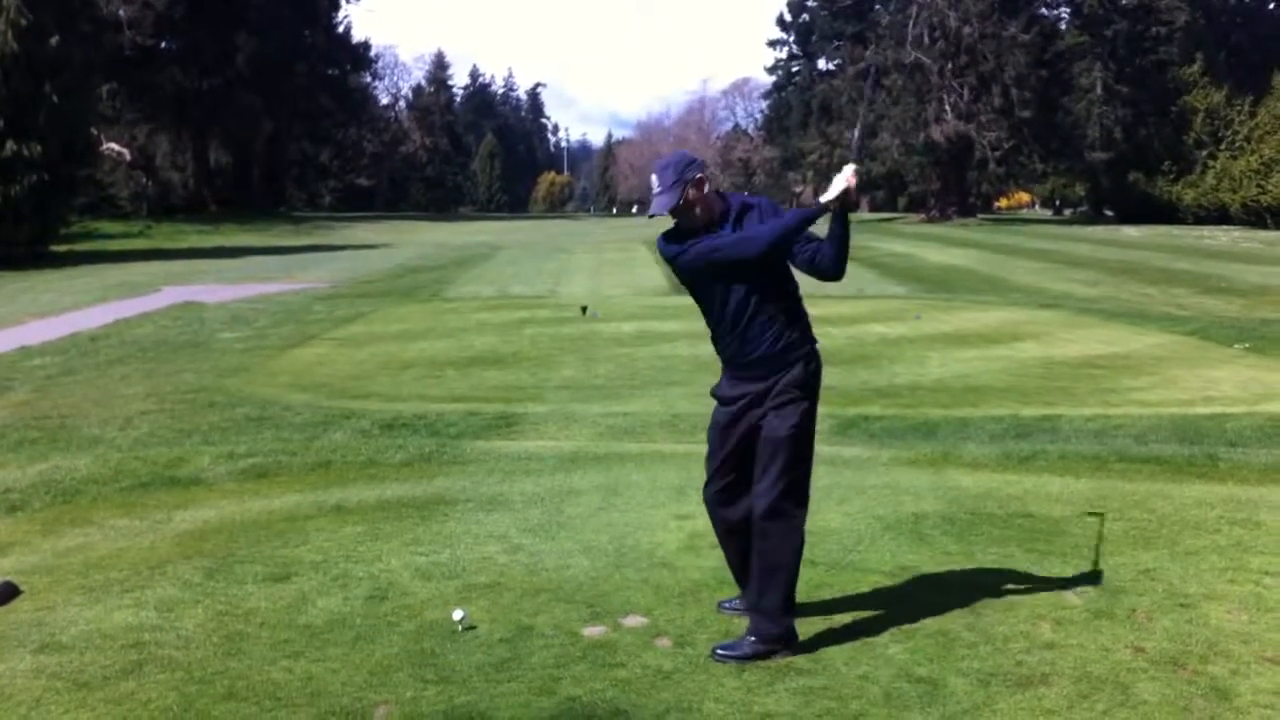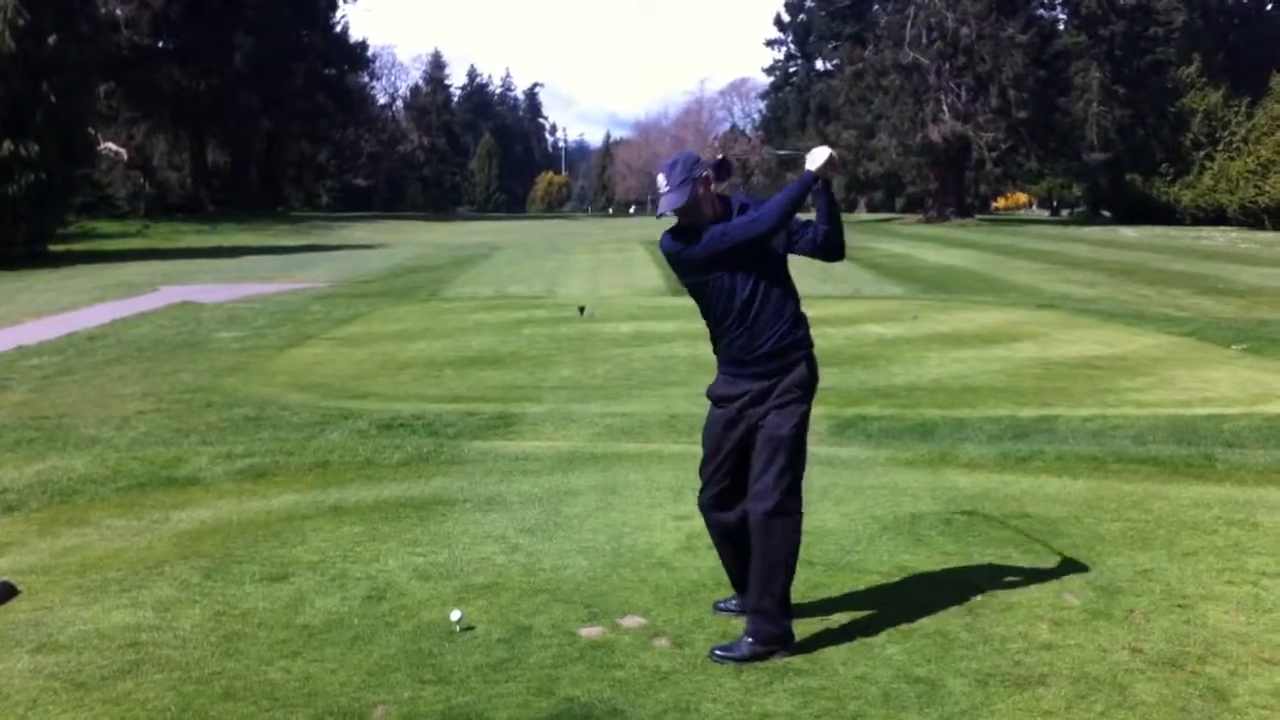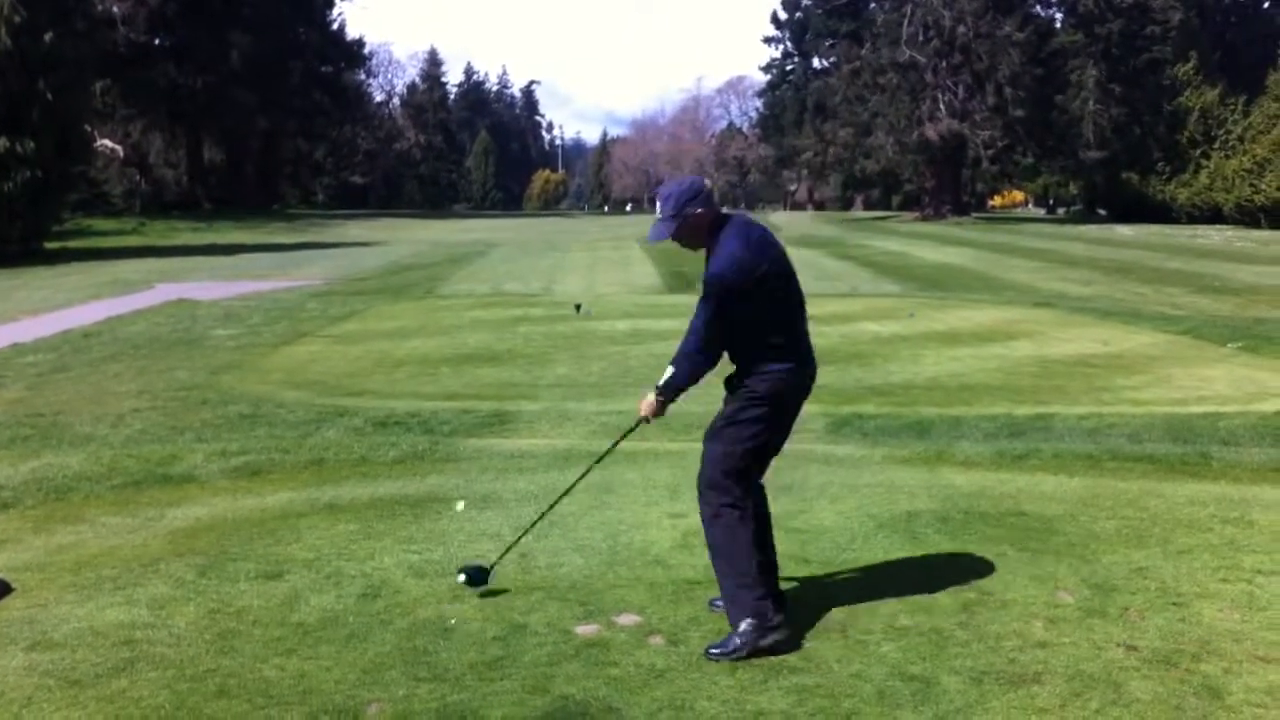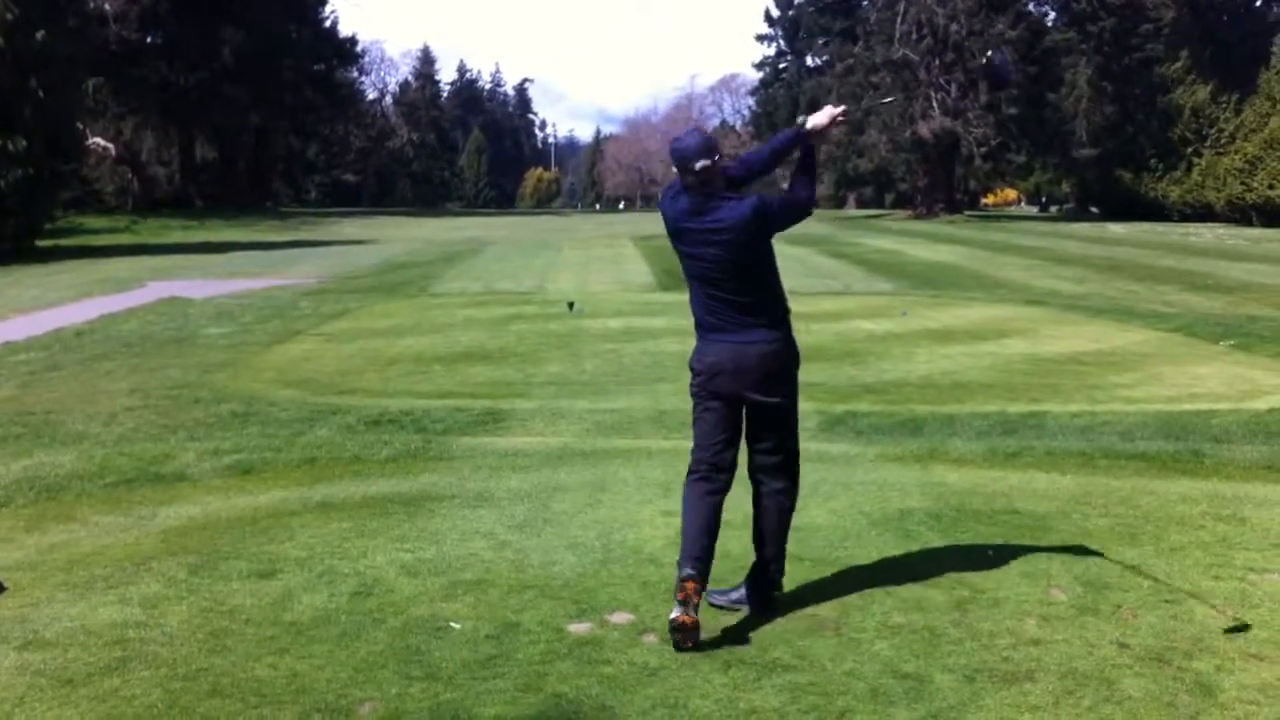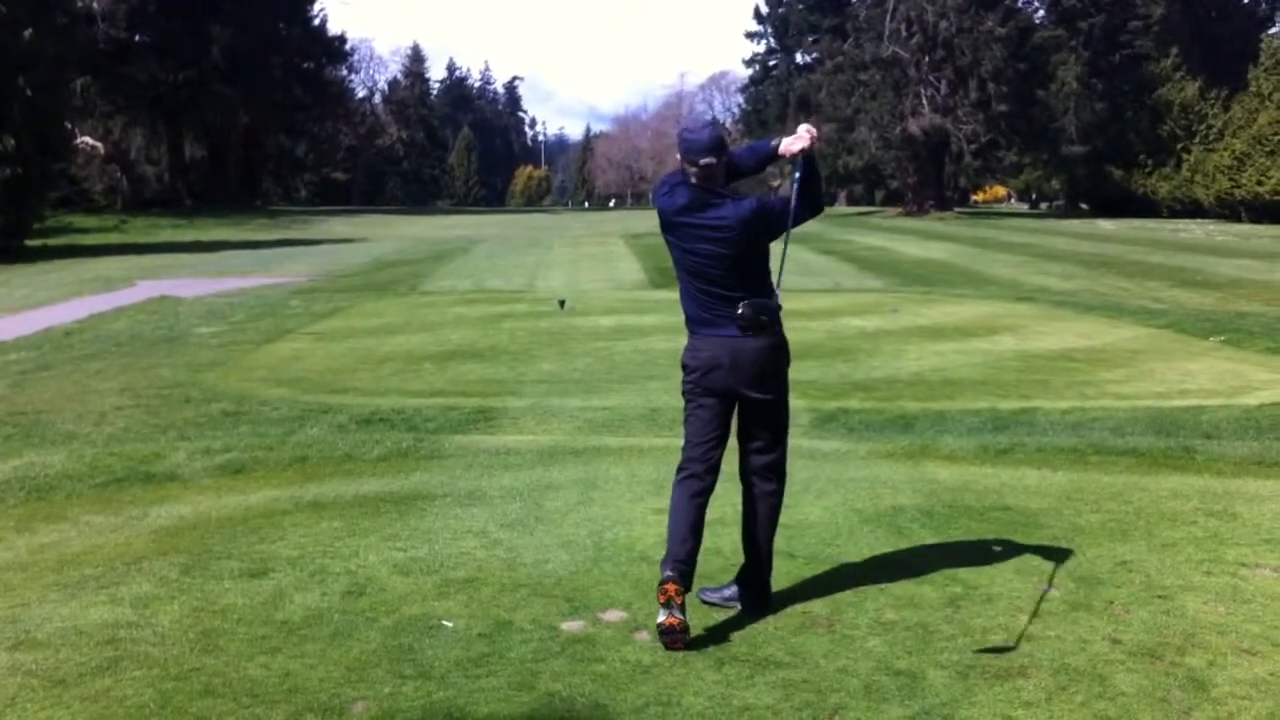
dt=0.3s
person 1, frame 1
left shoulder: (760, 210)
right shoulder: (676, 246)
left elbow: (827, 267)
right elbow: (755, 246)
left wrist: (840, 211)
right wrist: (820, 205)
left hip: (790, 377)
right hip: (737, 383)
left knee: (775, 502)
right knee: (723, 495)
left ankle: (772, 628)
right ankle: (759, 592)
person 1, frame 2
left shoulder: (755, 210)
right shoulder: (677, 243)
left elbow: (830, 249)
right elbow: (757, 232)
left wrist: (823, 186)
right wrist: (807, 177)
left hip: (787, 380)
right hip: (734, 385)
left knee: (770, 502)
right knee: (718, 498)
left ankle: (769, 629)
right ankle: (754, 592)
person 1, frame 3
left shoulder: (731, 258)
right shoulder: (742, 234)
left elbow: (706, 339)
right elbow: (714, 330)
left wrist: (665, 392)
right wrist: (674, 373)
left hip: (770, 379)
right hip: (776, 373)
left knee: (720, 489)
right knee: (737, 482)
left ankle: (756, 618)
right ankle: (760, 591)
person 1, frame 4
left shoulder: (672, 207)
right shoulder: (749, 213)
left elbow: (735, 175)
right elbow: (804, 198)
left wrist: (799, 129)
right wrist: (808, 138)
left hip: (714, 359)
right hip: (771, 354)
left knee: (707, 472)
right knee: (775, 472)
left ankle: (692, 578)
right ankle: (763, 584)
person 1, frame 5
left shoulder: (667, 199)
right shoulder: (749, 214)
left elbow: (726, 171)
right elbow: (810, 204)
left wrist: (777, 146)
right wrist: (802, 153)
left hip: (706, 354)
right hip: (763, 350)
left knee: (696, 468)
right knee: (764, 472)
left ankle: (675, 578)
right ankle: (754, 585)
